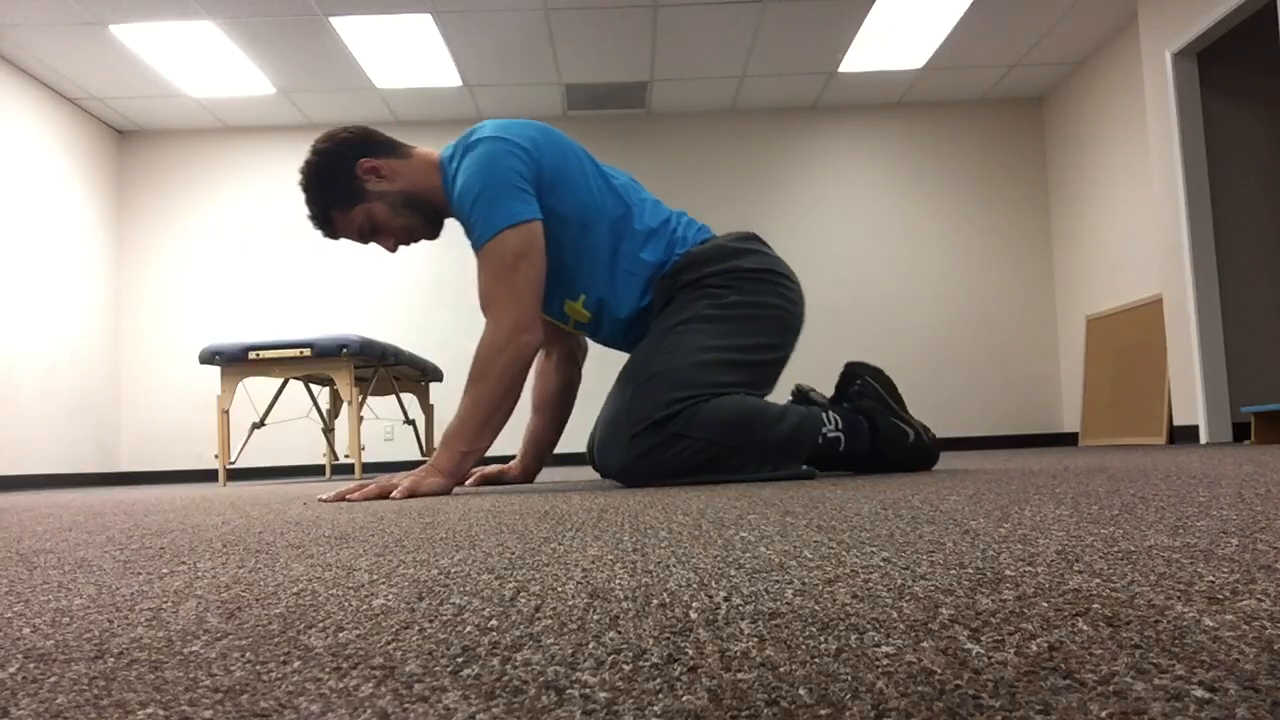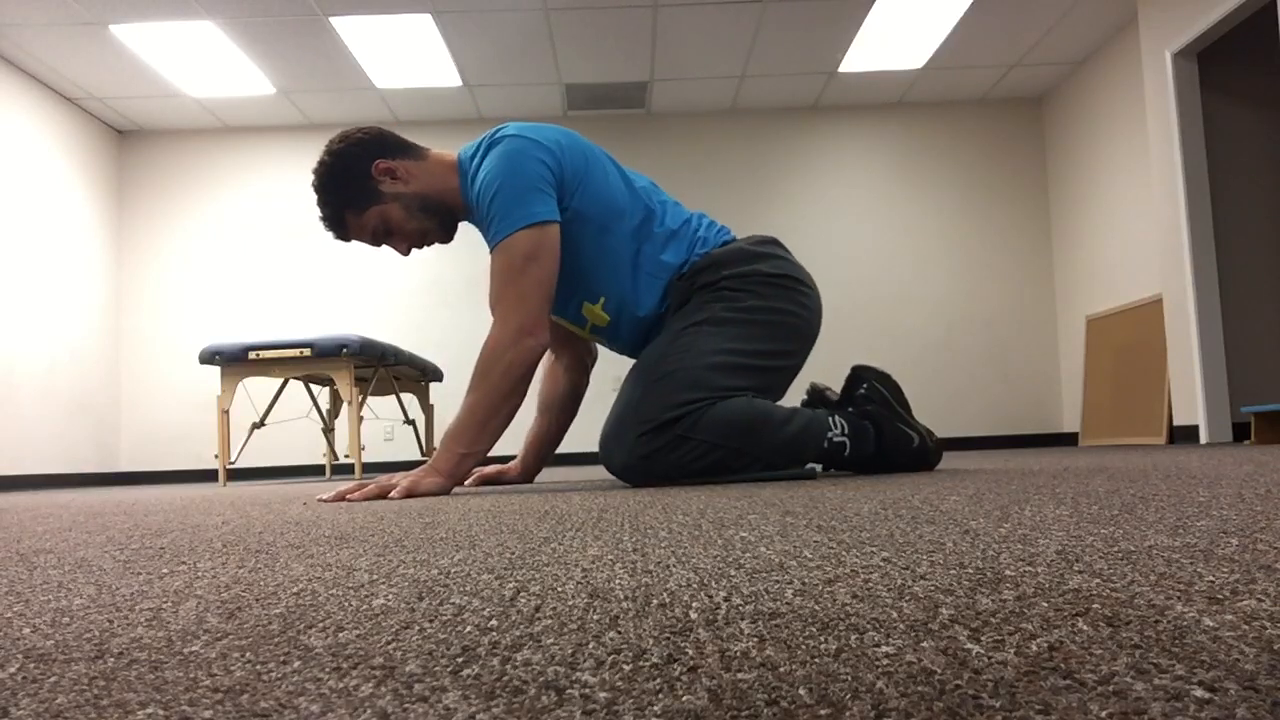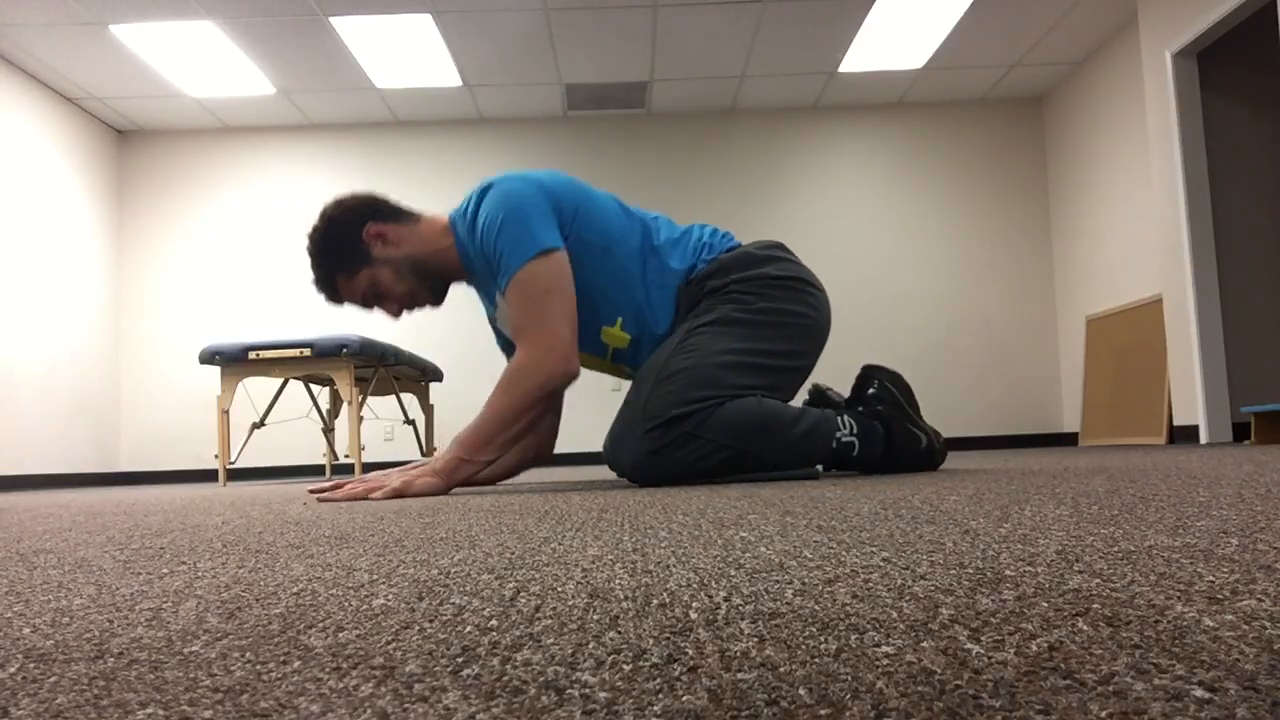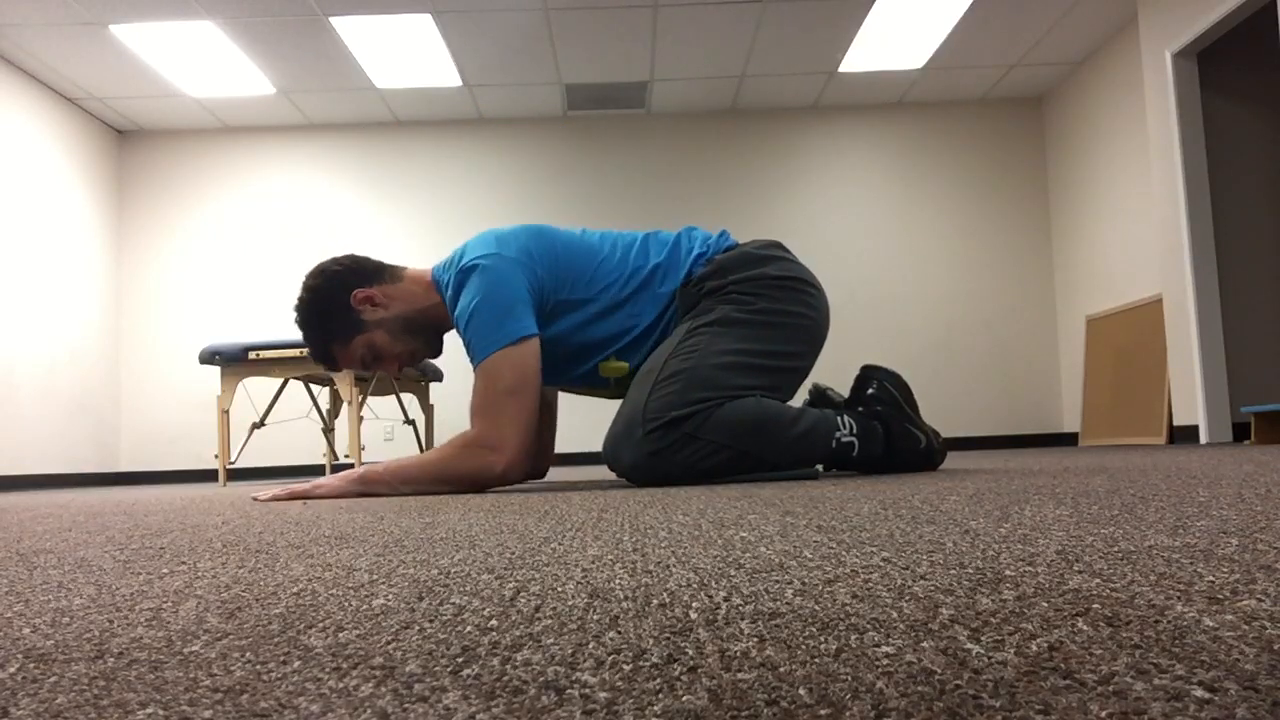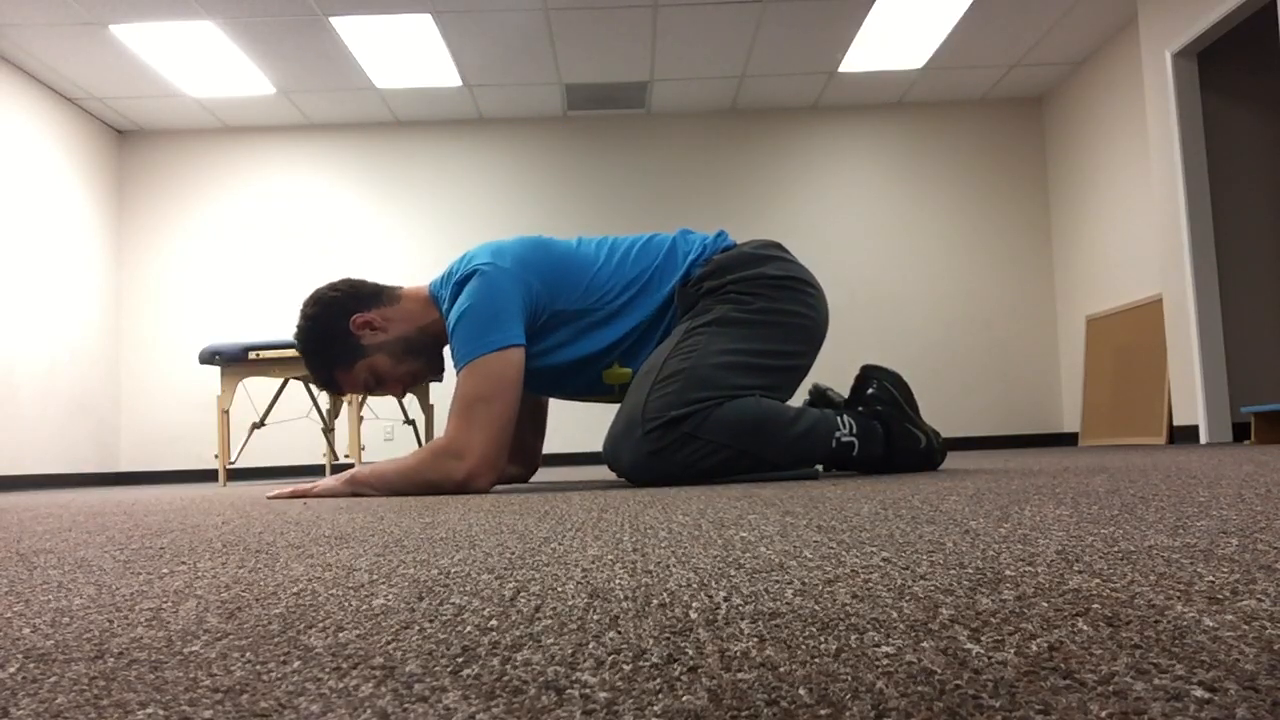
dt=0.7s
person 1, frame 1
left shoulder: (485, 161)
right shoulder: (485, 186)
left elbow: (515, 333)
right elbow: (559, 346)
left wrist: (445, 466)
right wrist: (526, 463)
left hip: (729, 289)
right hip: (715, 299)
left knee: (634, 448)
right knee: (623, 451)
left ankle: (853, 427)
right ankle: (824, 420)
person 1, frame 2
left shoulder: (508, 160)
right shoulder: (501, 195)
left elbow: (520, 335)
right elbow: (570, 353)
left wrist: (444, 467)
right wrist: (527, 465)
left hip: (747, 292)
right hip: (725, 301)
left knee: (640, 447)
right knee: (641, 447)
left ankle: (858, 432)
right ankle: (834, 420)
person 1, frame 3
left shoulder: (502, 209)
right shoulder: (493, 277)
left elbow: (551, 360)
right elbow: (534, 435)
left wrist: (442, 469)
right wrist: (438, 468)
left hip: (761, 293)
right hip: (724, 311)
left knee: (652, 448)
right knee: (635, 453)
left ankle: (865, 431)
right ankle: (837, 417)
person 1, frame 4
left shoulder: (485, 277)
right shoulder: (489, 283)
left elbow: (499, 453)
right elbow: (532, 457)
left wrist: (360, 480)
right wrist: (386, 478)
left hip: (757, 292)
right hip: (745, 299)
left knee: (649, 447)
right knee: (634, 454)
left ankle: (863, 432)
right ankle: (843, 413)
person 1, frame 5
left shoulder: (481, 289)
right shoulder: (490, 301)
left elbow: (471, 464)
right elbow: (517, 460)
left wrist: (350, 479)
right wrist: (380, 475)
left hip: (759, 292)
right hip: (750, 297)
left knee: (647, 446)
right knee: (638, 451)
left ankle: (864, 430)
right ankle: (838, 416)
